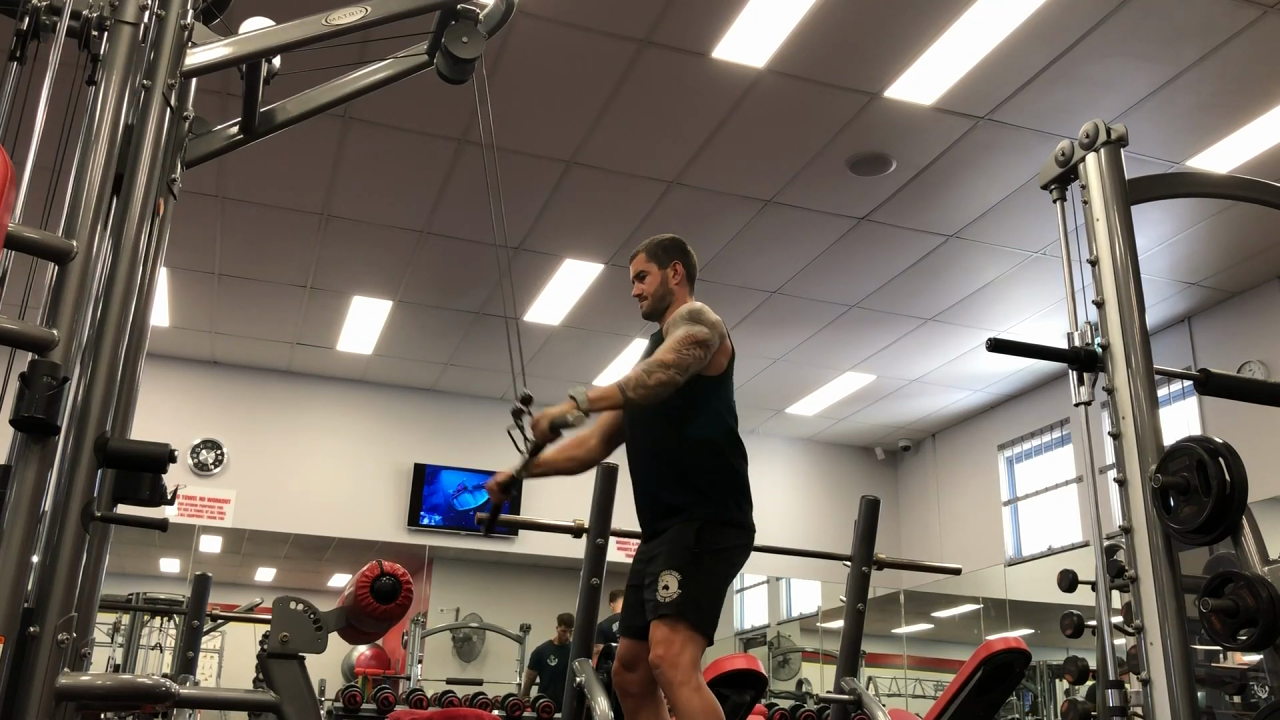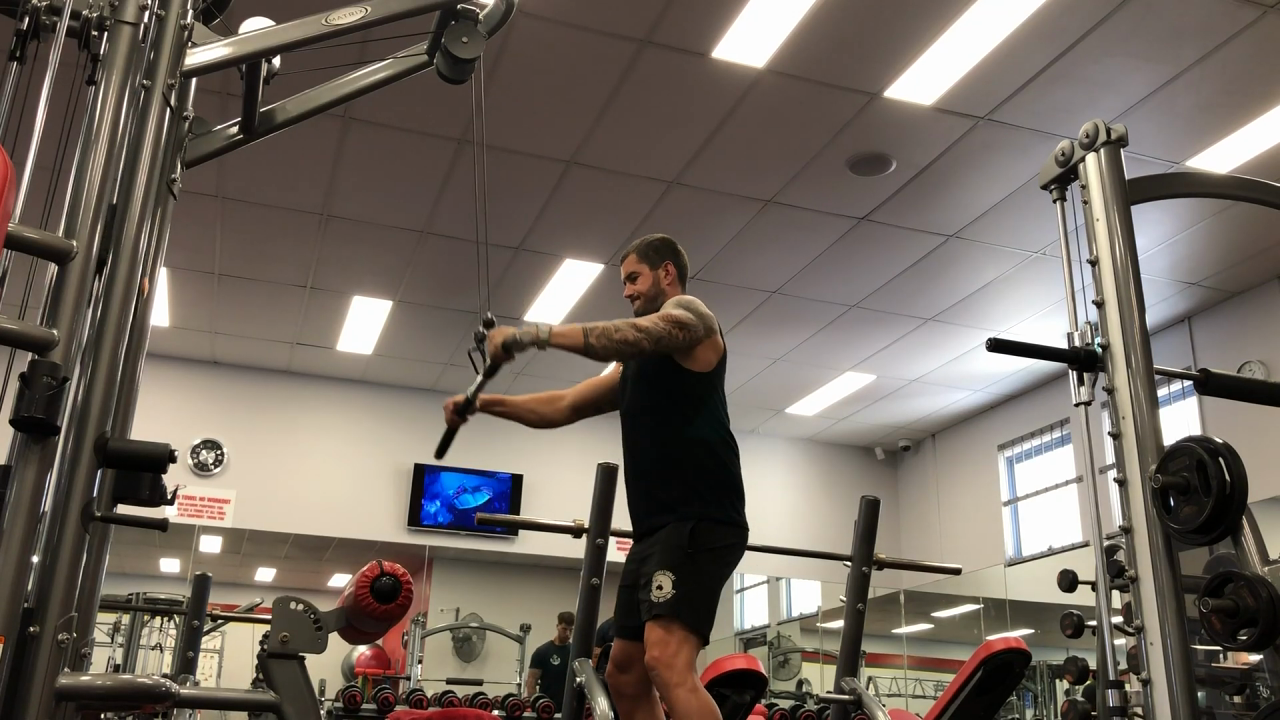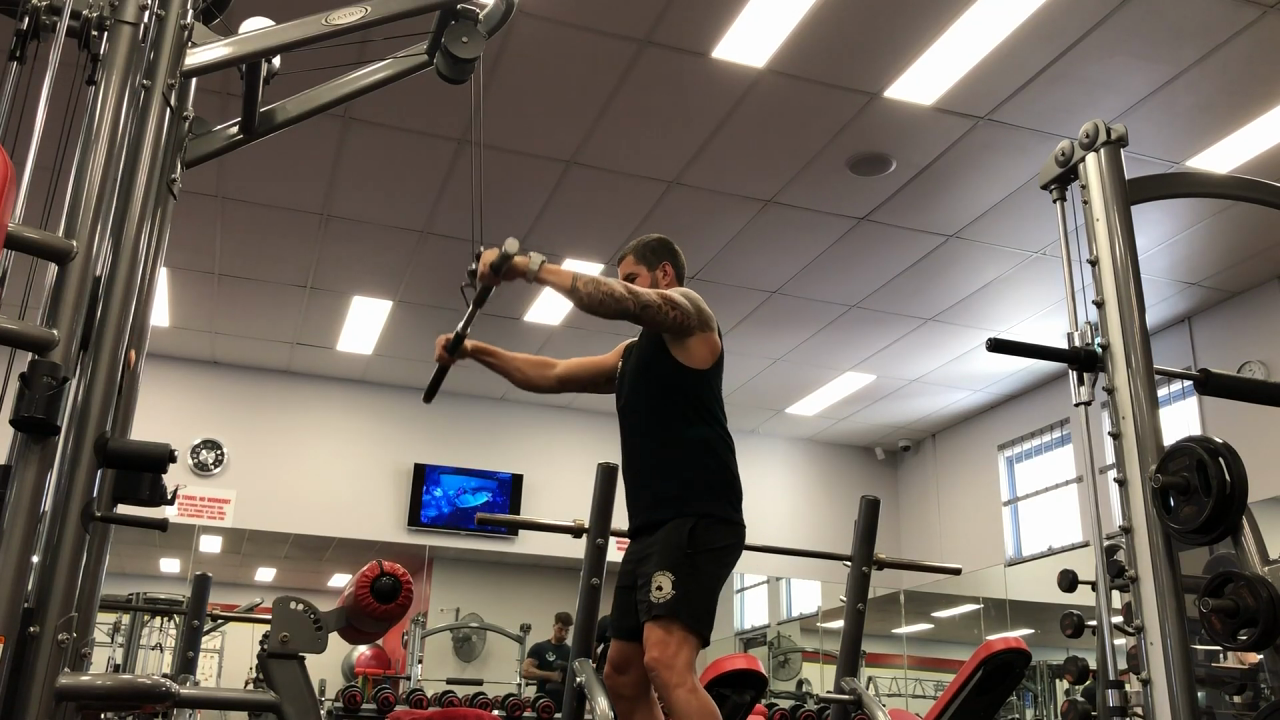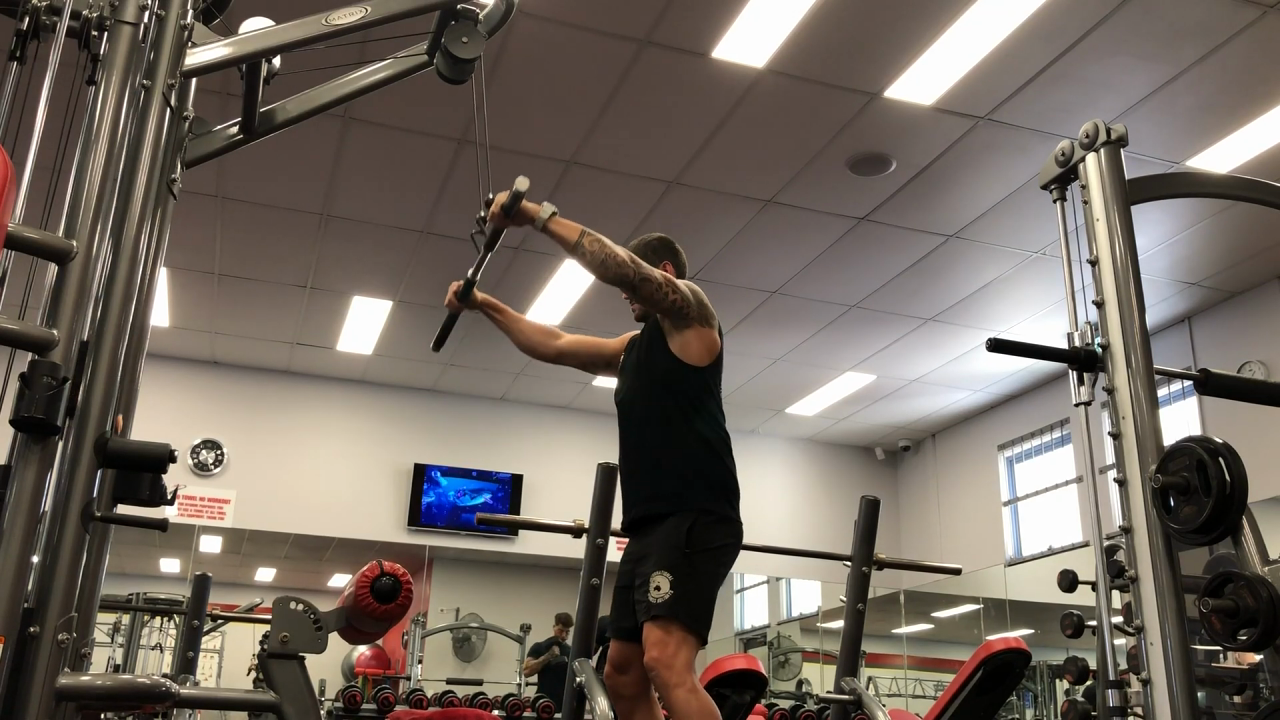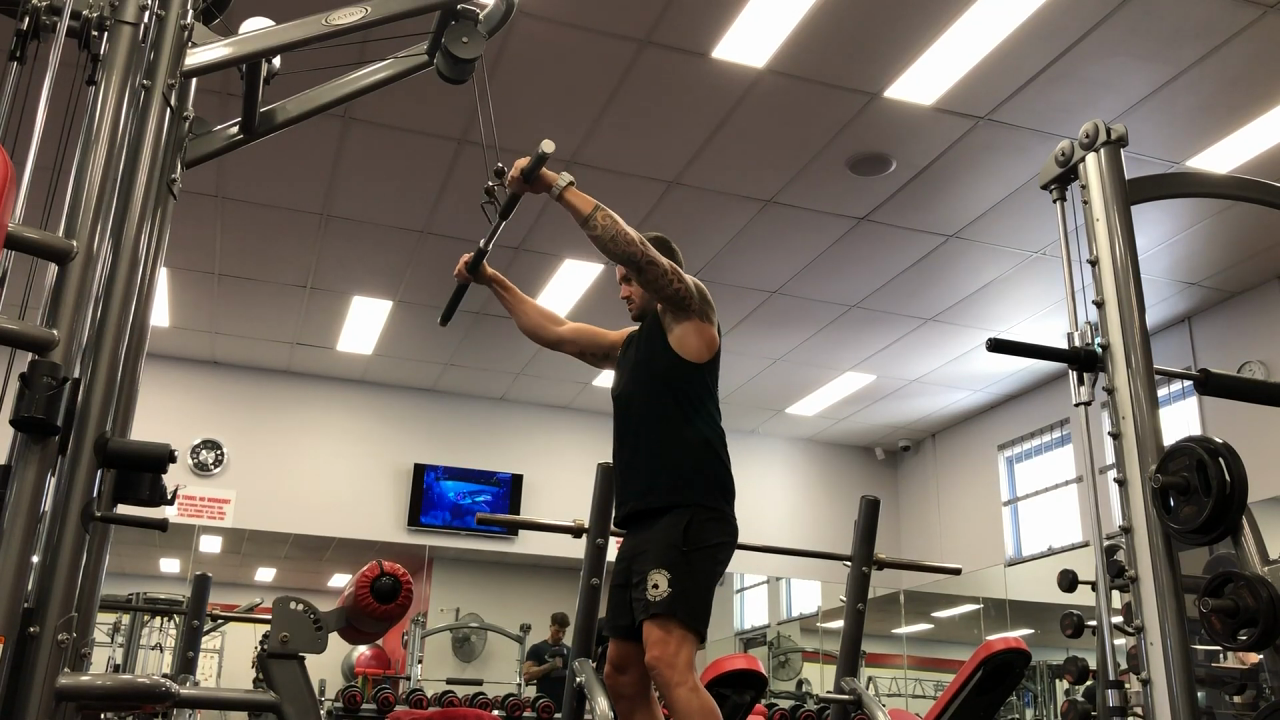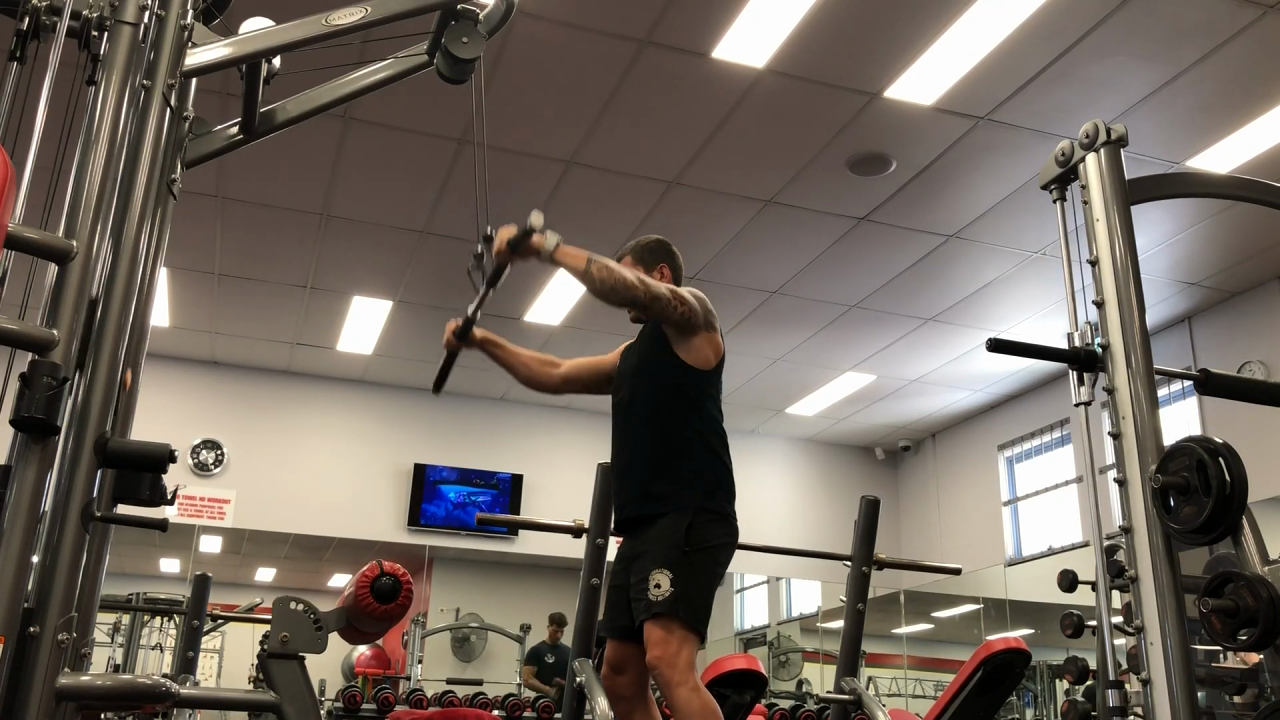
dt=0.3s
person 1, frame 1
left shoulder: (698, 321)
right shoulder: (654, 352)
left elbow: (664, 374)
right elbow: (595, 443)
left wrist: (572, 404)
right wrist: (521, 470)
left hip: (708, 521)
right hip: (664, 530)
left knee: (673, 662)
right knee: (632, 672)
person 1, frame 2
left shoulder: (688, 315)
right shoulder: (635, 364)
left elbow: (627, 335)
right elbow: (565, 407)
left wrist: (533, 334)
right wrist: (483, 404)
left hip: (700, 521)
right hip: (657, 529)
left knee: (667, 661)
right knee: (625, 673)
person 1, frame 3
left shoulder: (687, 314)
right shoulder: (632, 355)
left elbow: (617, 300)
right elbow: (554, 375)
left wrist: (528, 265)
right wrist: (476, 349)
left hip: (697, 520)
right hip: (654, 528)
left knee: (666, 662)
right knee: (622, 674)
person 1, frame 4
left shoulder: (690, 314)
right shoulder: (635, 349)
left elbow: (620, 268)
right elbow: (556, 346)
left wrist: (539, 215)
right wrist: (486, 306)
left hip: (694, 519)
right hip: (650, 527)
left knee: (666, 663)
right knee: (623, 674)
person 1, frame 5
left shoulder: (689, 312)
right shoulder: (631, 345)
left elbow: (632, 249)
right elbow: (556, 333)
left wrist: (556, 184)
right wrist: (494, 282)
left hip: (689, 517)
right hip: (644, 525)
left knee: (667, 661)
right knee: (623, 674)
person 1, frame 6
left shoulder: (690, 315)
right shoulder: (632, 355)
left elbow: (625, 287)
right elbow: (555, 375)
left wrist: (544, 245)
right wrist: (485, 342)
left hip: (688, 519)
right hip: (644, 527)
left knee: (668, 661)
right knee: (621, 675)
